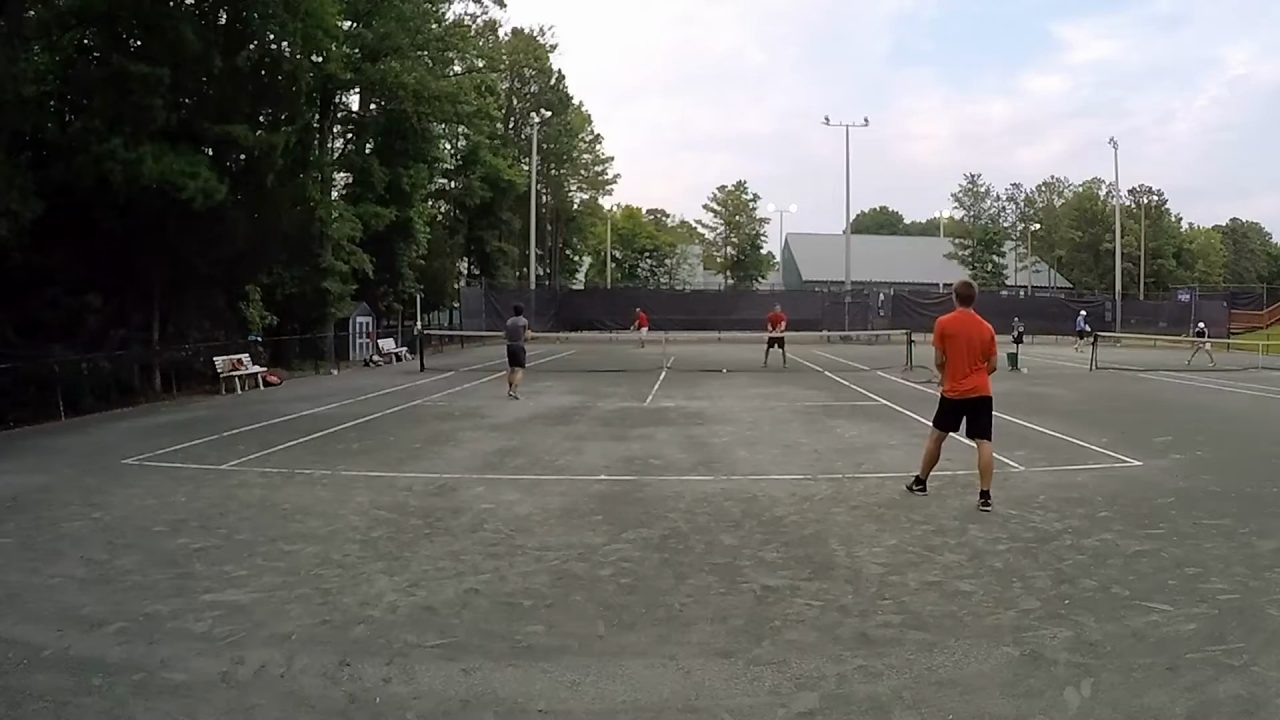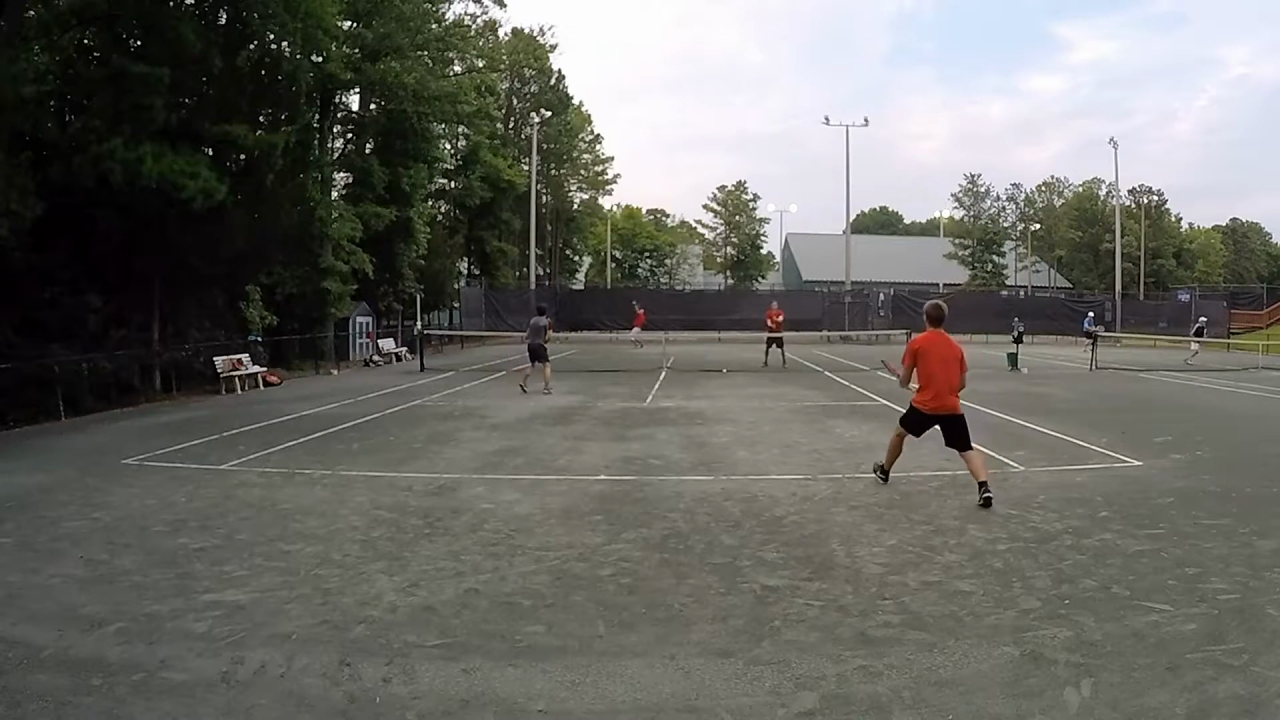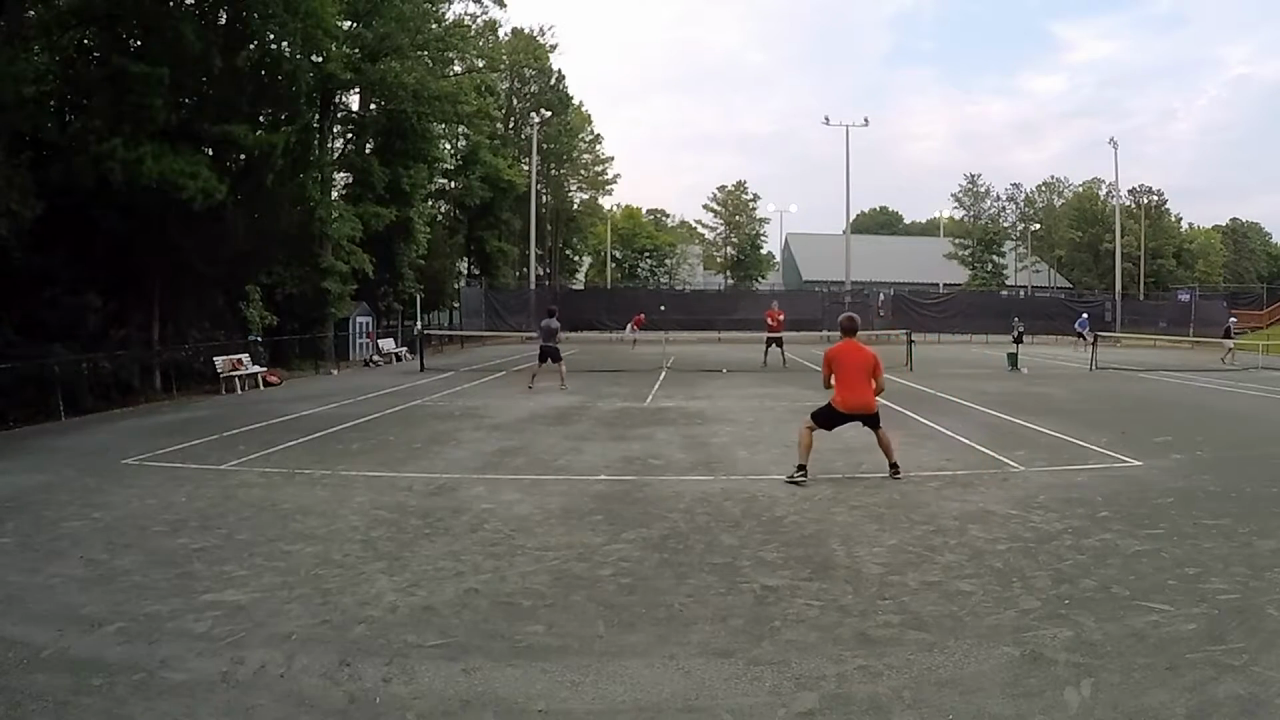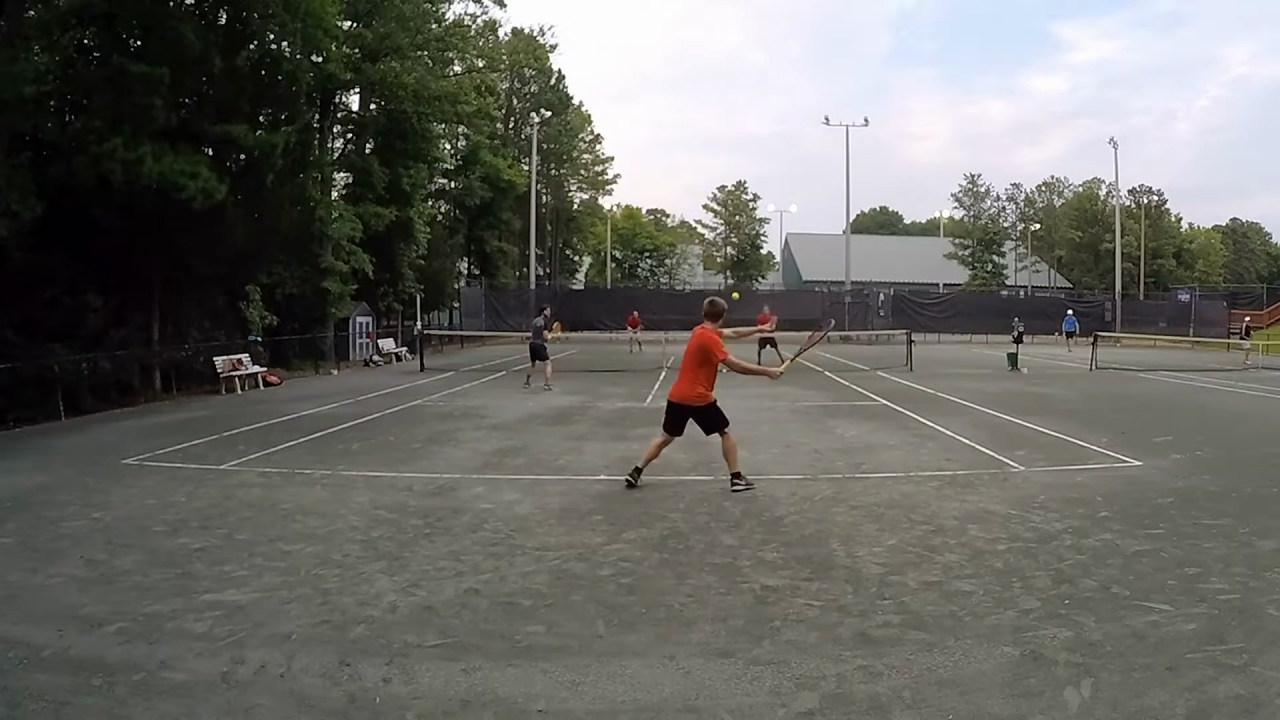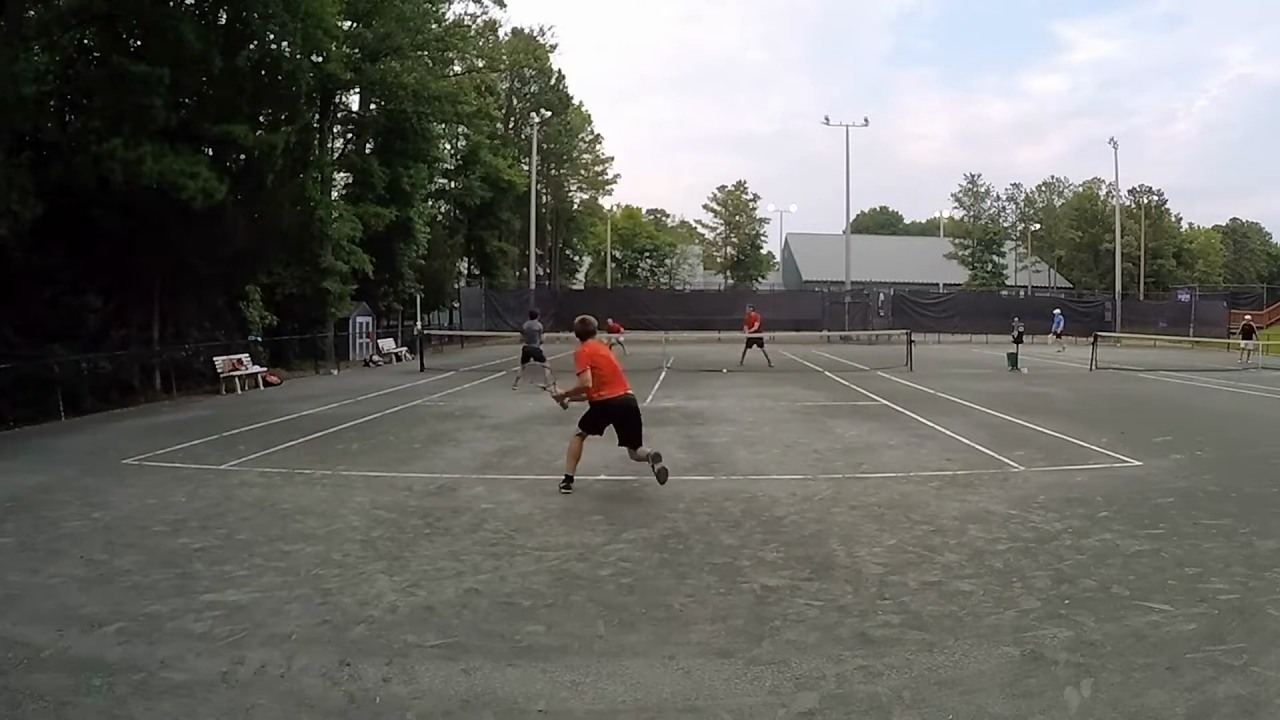
dt=0.7s
person 1, frame 1
left shoulder: (943, 323)
right shoulder: (986, 327)
left elbow: (939, 362)
right elbow: (993, 365)
left hip: (953, 393)
right hip: (981, 393)
left knee: (936, 437)
right knee: (984, 443)
left ankle: (920, 482)
right ankle: (985, 495)
person 1, frame 2
left shoulder: (916, 342)
right shoulder: (956, 347)
left elbow: (904, 382)
right elbow: (962, 384)
left wrist: (900, 376)
left hip: (924, 405)
right hip: (952, 408)
left knee: (899, 433)
right knee: (967, 451)
left ankle: (884, 471)
right ankle: (983, 486)
person 1, frame 3
left shoulder: (831, 352)
right shoulder: (871, 354)
left elbow: (826, 384)
right elbow: (881, 387)
left hip: (841, 406)
right hip: (868, 406)
left knee: (807, 427)
right knee: (878, 430)
left ankle: (801, 469)
right ankle: (894, 467)
person 1, frame 4
left shoulder: (699, 331)
right shoulder: (710, 339)
left elbow: (731, 333)
right elbow: (734, 365)
left wrist: (759, 329)
right wrist: (766, 371)
left hip: (676, 396)
right hip: (699, 399)
left knee: (665, 437)
right knee: (726, 434)
left ankle: (635, 472)
right ankle: (736, 478)
person 1, frame 5
left shoulder: (582, 352)
right shoulder: (604, 349)
left elbow: (586, 384)
left wrist: (563, 394)
right wrist: (578, 396)
left hip: (607, 403)
right hip: (629, 401)
left knee: (579, 435)
right knee: (636, 452)
left ankle: (567, 480)
right ankle: (651, 456)
